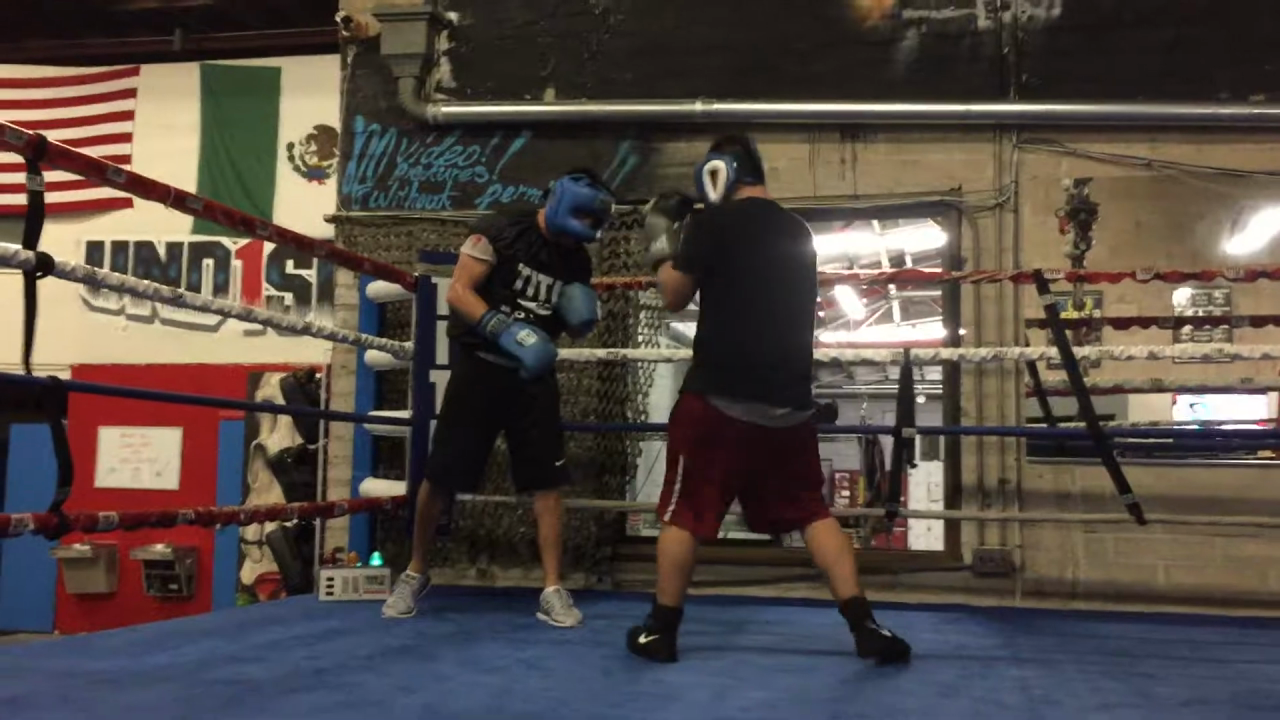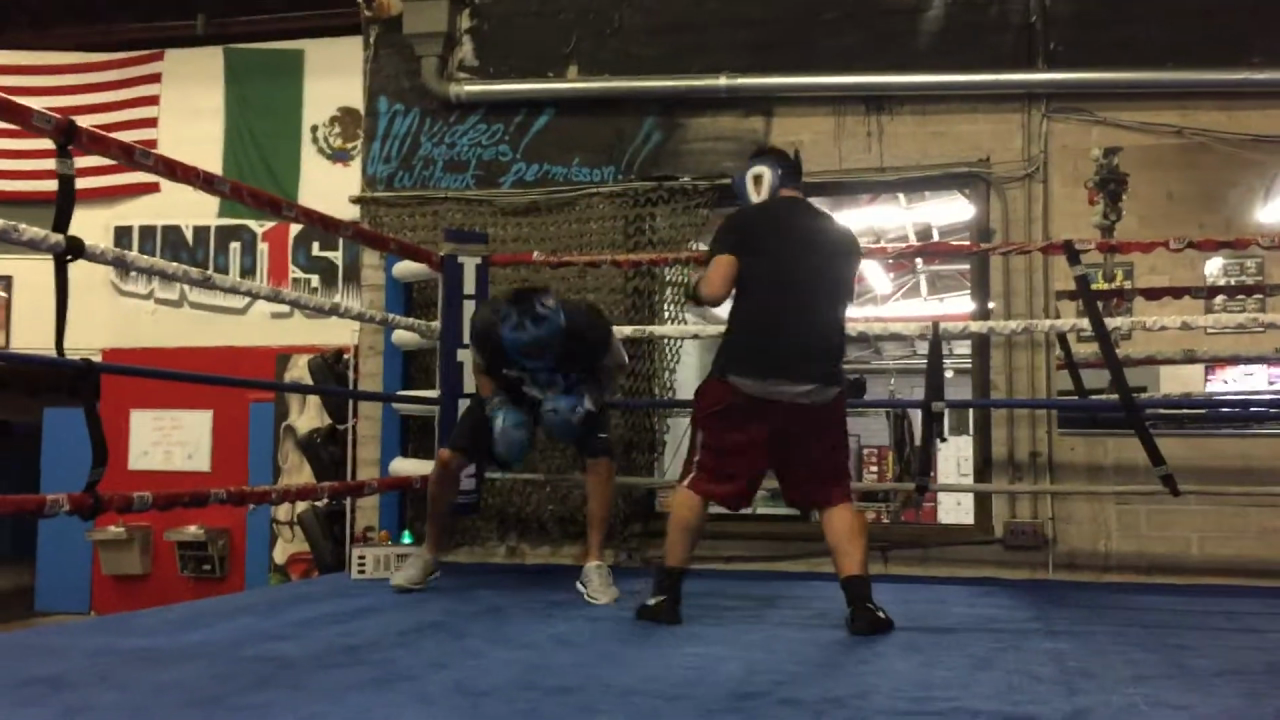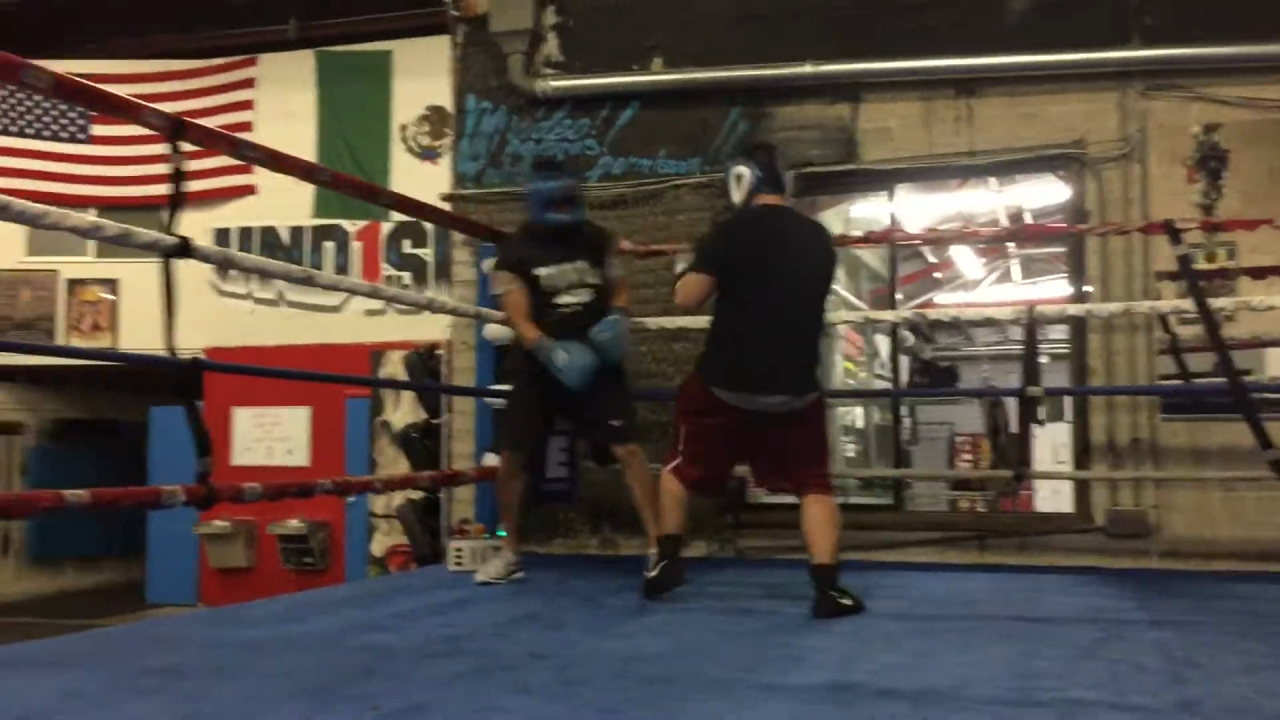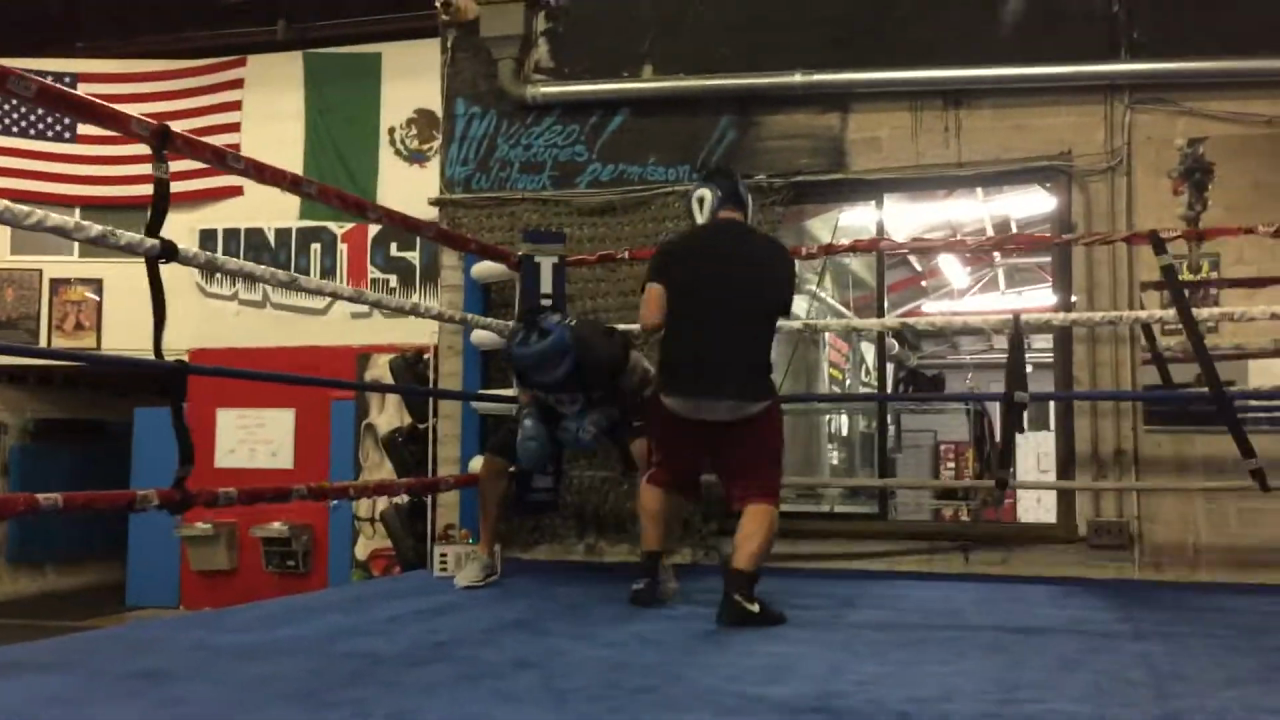
dt=1s
person 1, frame 1
left shoulder: (713, 222)
right shoulder: (797, 232)
left elbow: (673, 296)
left wrist: (661, 239)
left hip: (719, 395)
right hip: (788, 399)
left knee: (683, 513)
right knee: (811, 513)
left ankle: (660, 630)
right ankle: (865, 625)
person 1, frame 2
left shoulder: (745, 221)
right shoulder: (840, 236)
left elbow: (711, 291)
left wrist: (701, 285)
left hip: (743, 377)
right hip: (817, 383)
left knee: (698, 481)
right knee: (834, 496)
left ankle: (666, 592)
right ankle: (862, 602)
person 1, frame 3
left shoulder: (732, 231)
right shoulder: (819, 239)
left elbow: (687, 298)
left wrist: (689, 268)
left hip: (724, 382)
right hip: (794, 388)
left knee: (681, 467)
right knee: (814, 486)
left ankle: (667, 561)
right ankle: (828, 587)
person 1, frame 4
left shoulder: (677, 249)
right shoulder: (777, 256)
left elbow: (649, 320)
left hip: (680, 393)
right hip: (748, 397)
left knee: (659, 479)
right knee: (759, 498)
left ankle: (649, 577)
right ankle: (739, 592)
person 2, frame 1
left shoulder: (577, 261)
right shoulder: (499, 231)
left elbow: (575, 328)
right elbow: (458, 293)
left wrist: (581, 318)
right wrist: (506, 331)
left hip: (534, 376)
right hip: (480, 366)
left knee: (548, 483)
right knee: (441, 476)
left ankle: (553, 591)
right ankle: (416, 573)
person 2, frame 2
left shoulder: (590, 328)
right shoulder: (488, 326)
left elbow: (613, 369)
right elbow: (482, 372)
left wrist: (583, 399)
right wrist: (499, 410)
left hip: (572, 396)
right hip: (511, 392)
left knee: (601, 463)
right knee: (448, 460)
left ankle: (594, 567)
right ankle: (428, 554)
person 2, frame 3
left shoulder: (595, 238)
right shoulder: (514, 254)
left elbow: (617, 289)
right elbow: (520, 321)
left wrist: (616, 321)
right wrist: (554, 351)
left hip: (594, 358)
right hip: (541, 362)
left knee: (628, 450)
right knee: (511, 458)
left ankle: (658, 548)
right ankle: (509, 553)
person 2, frame 4
left shoulder: (606, 349)
right shoulder: (528, 356)
left elbow: (645, 383)
right elbow: (528, 387)
left wrist: (600, 417)
right wrist: (528, 418)
left hip: (615, 401)
right hip: (555, 409)
left knee: (644, 451)
right knee: (494, 460)
right ankle: (484, 556)
